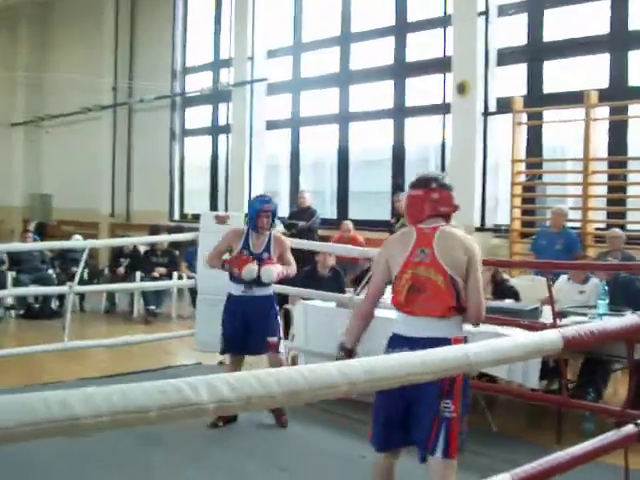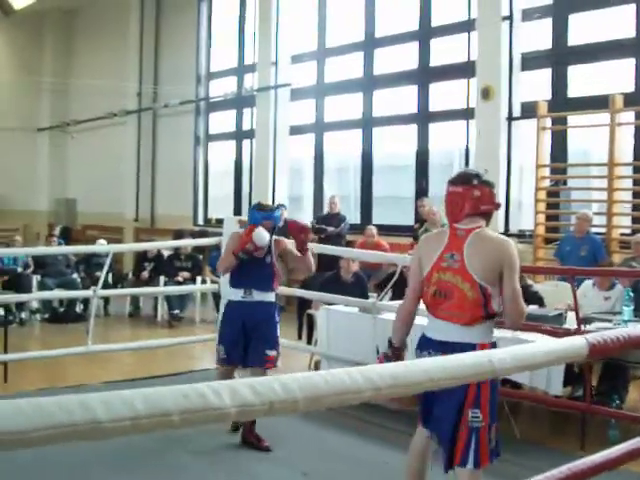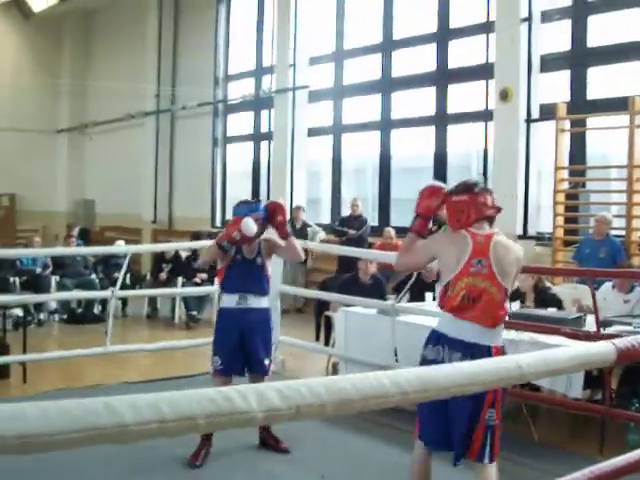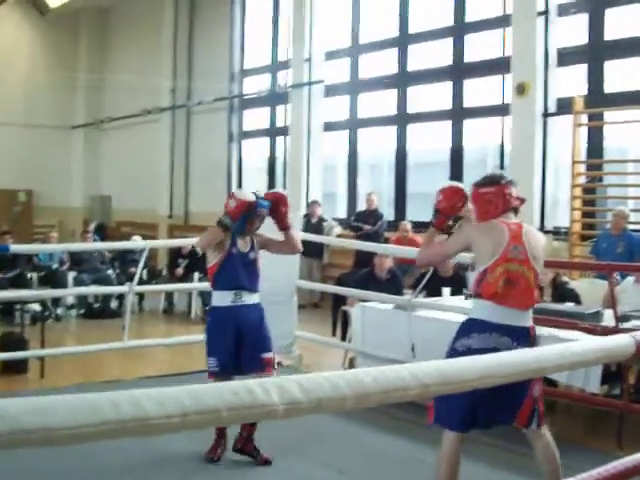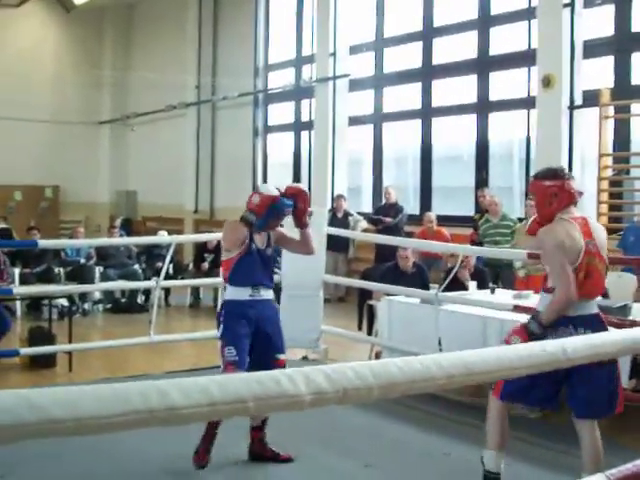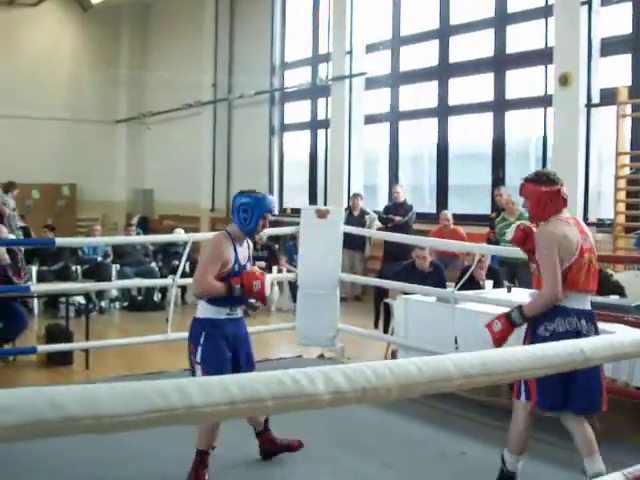
dt=0.4s
person 1, frame 1
left shoulder: (394, 243)
right shoulder: (464, 243)
left elbow: (366, 307)
right elbow: (476, 314)
left wrist: (346, 351)
left hip: (401, 347)
right hip: (444, 351)
left knee: (388, 446)
right knee: (441, 455)
person 1, frame 2
left shoulder: (428, 242)
right shoulder: (501, 247)
left elbow: (408, 307)
right elbow: (515, 318)
left wrist: (394, 348)
left hip: (430, 349)
right hip: (472, 355)
left knee: (429, 427)
person 1, frame 3
left shoulder: (445, 241)
right shoulder: (513, 251)
left elbow: (402, 263)
left wrist: (421, 221)
left hip: (441, 349)
right hip: (485, 356)
left knee: (425, 442)
person 1, frame 4
left shoulder: (477, 231)
right shoulder: (537, 239)
left elbow: (424, 258)
left wrist: (441, 218)
left hip: (479, 334)
right hip: (520, 338)
left knee: (453, 430)
right knee: (535, 428)
person 1, frame 5
left shoulder: (550, 234)
right shoulder: (598, 230)
left elbow: (566, 294)
left wrist: (532, 328)
left hip: (556, 329)
right hip: (590, 327)
left knee: (500, 397)
right knee: (587, 421)
person 1, frame 6
left shoulder: (548, 232)
right shoulder: (582, 228)
left elbow: (552, 292)
left wrist: (512, 318)
right wrist: (532, 249)
left hip: (553, 322)
right hip: (584, 322)
left knee: (525, 403)
right knee: (573, 412)
person 2, frame 1
left shoulder: (279, 241)
right shoulder: (235, 235)
left elbow: (292, 268)
right elbow: (211, 259)
left wrist: (280, 272)
right wrist: (230, 265)
left hip: (264, 303)
right hip: (236, 302)
left knee: (275, 358)
right knee: (234, 359)
person 2, frame 2
left shoulder: (279, 244)
right shoulder: (237, 239)
left elbow: (307, 270)
right elbow: (221, 268)
left wrist: (303, 246)
right wrist: (245, 249)
left hip: (265, 311)
right hip: (236, 309)
left knee: (259, 371)
right knee: (225, 368)
left ankle: (249, 430)
person 2, frame 3
left shoulder: (268, 245)
right shoulder: (228, 241)
left elbow: (298, 257)
right elbow: (203, 261)
left wrist: (283, 229)
right wrist: (228, 239)
left hip: (258, 315)
right hip: (229, 315)
left knee: (258, 377)
right knee: (221, 379)
left ankle: (265, 432)
right ankle: (205, 440)
person 2, frame 4
left shoulder: (257, 240)
right shoulder: (222, 236)
left elbow: (295, 248)
right elbow: (202, 245)
left wrist: (283, 221)
right wrist: (227, 219)
left hip: (252, 311)
right hip: (223, 312)
left knee: (261, 374)
right knee: (221, 378)
left ankle: (245, 439)
right ankle: (220, 437)
person 2, frame 5
left shoulder: (273, 235)
right shoulder: (235, 228)
left elbow: (309, 249)
right elbow: (231, 244)
left wrist: (301, 218)
right wrist: (252, 215)
left hip: (266, 307)
right hip: (237, 309)
right knee: (233, 374)
left ankle: (258, 443)
right ankle: (209, 435)
person 2, frame 6
left shoulder: (247, 244)
right shoulder: (218, 244)
right elbow: (199, 288)
left wrist: (258, 285)
right wrist: (238, 286)
left hip: (235, 323)
right hip: (211, 327)
left ankle: (267, 441)
